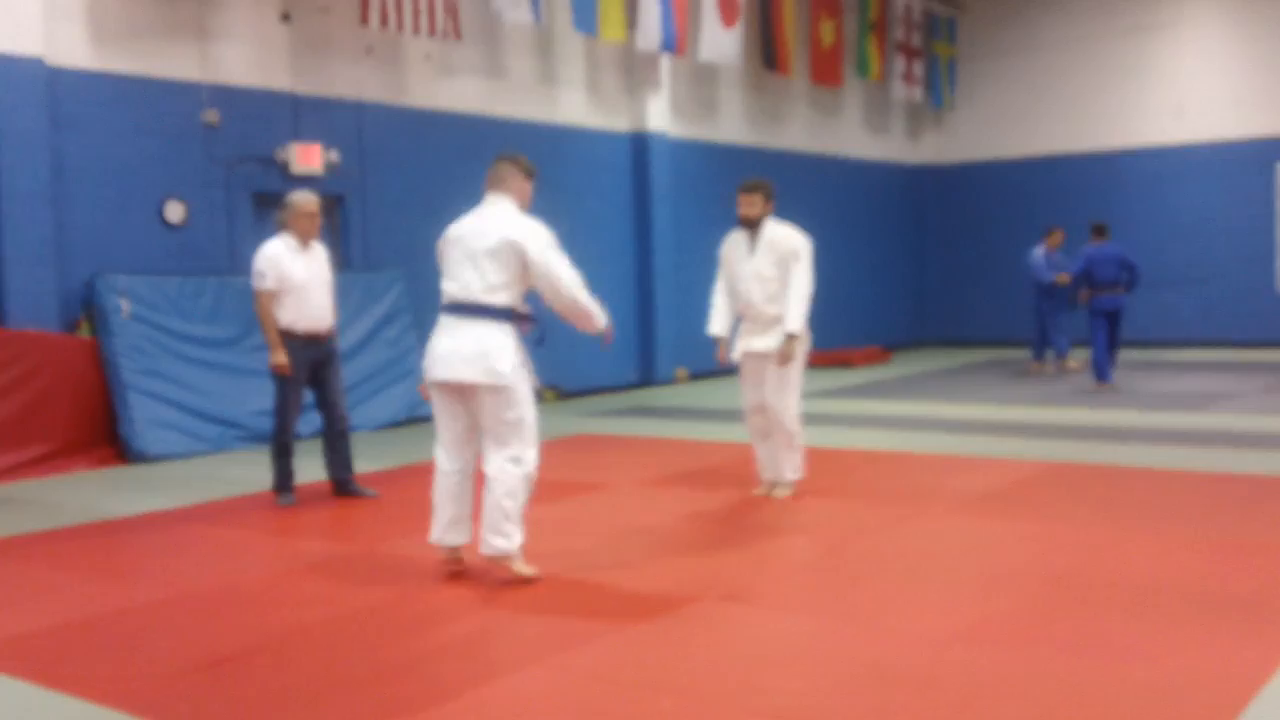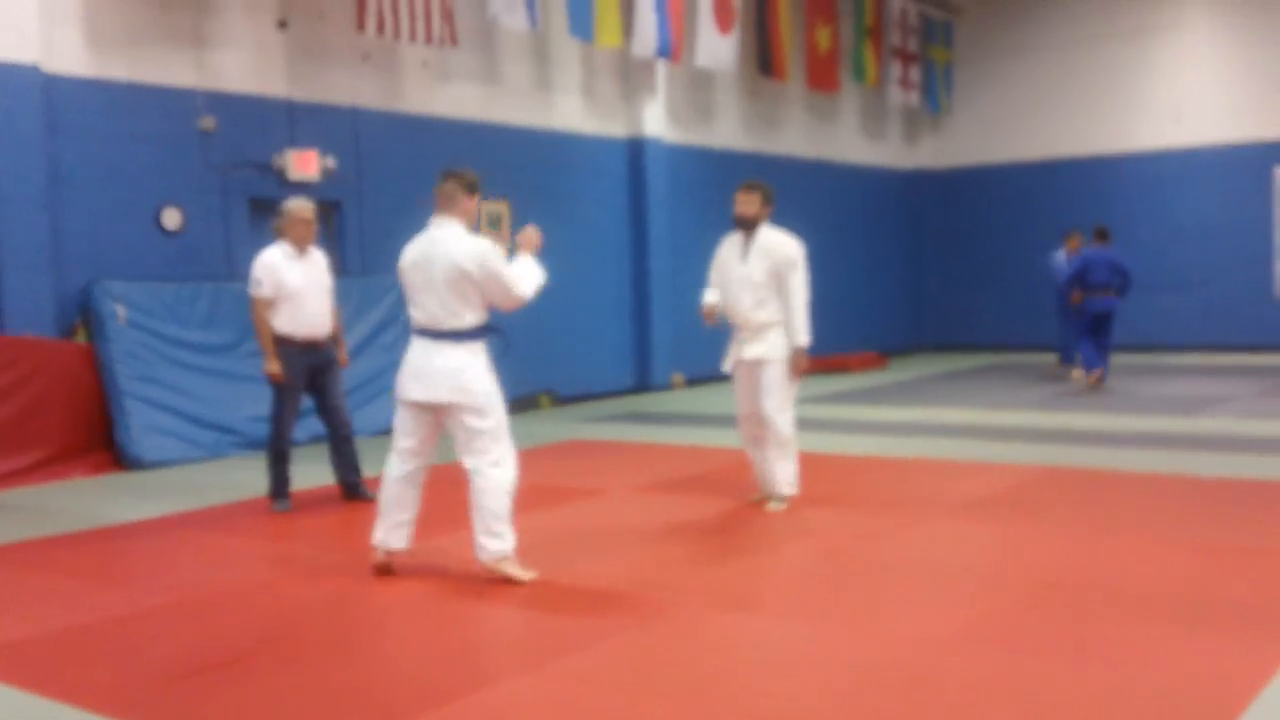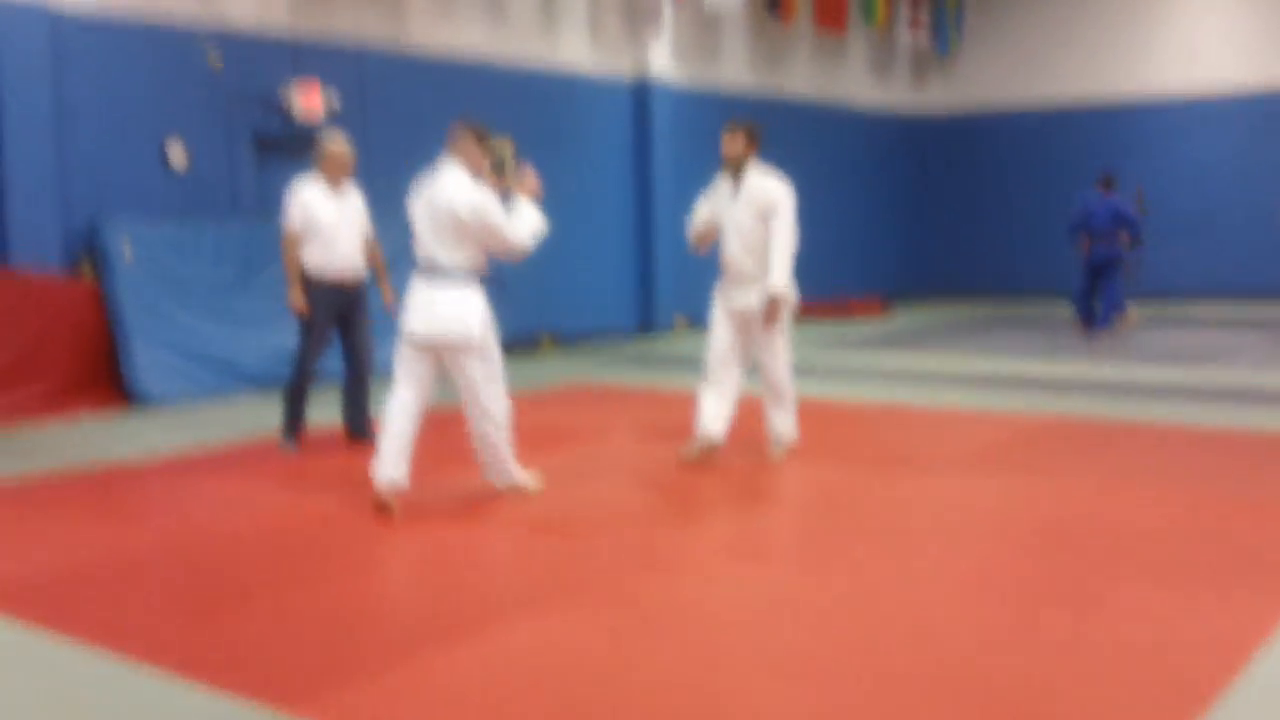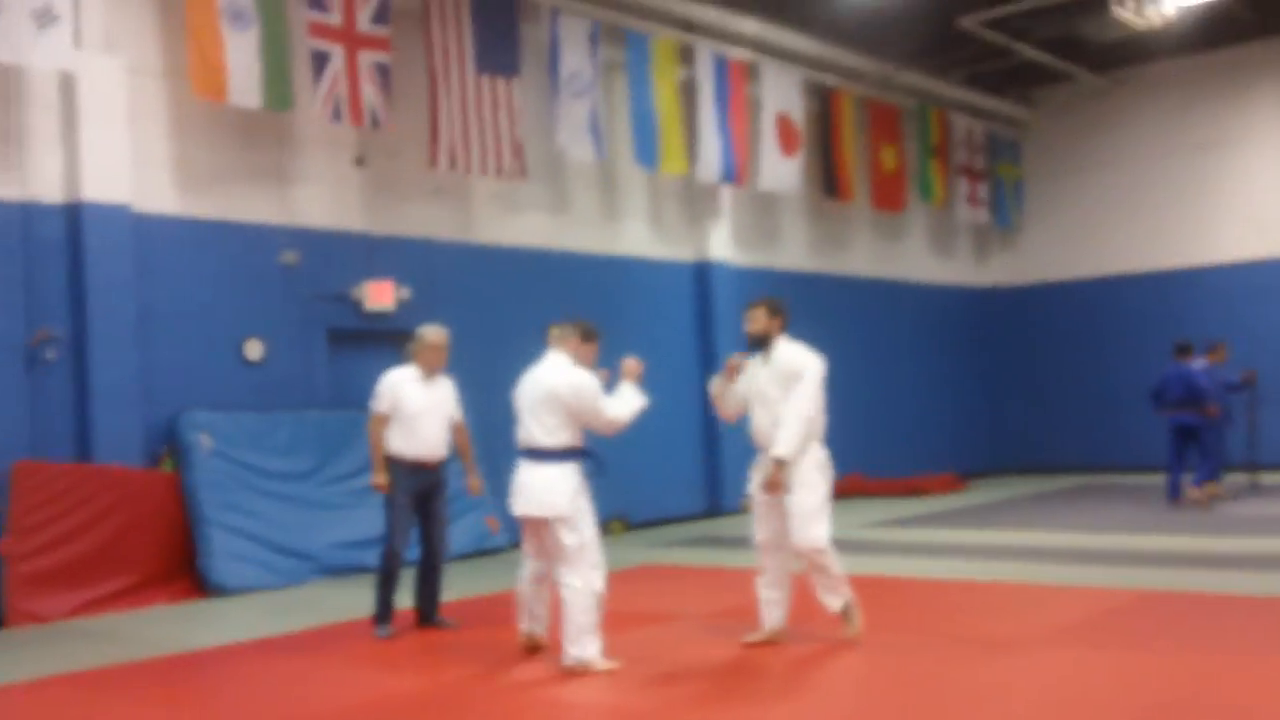
dt=0.4s
person 1, frame 1
left shoulder: (455, 230)
right shoulder: (527, 229)
right elbow: (562, 288)
right wrist: (598, 322)
left hip: (448, 342)
right hip: (492, 347)
left knee: (453, 451)
right knee: (511, 452)
left ankle: (450, 543)
right ankle: (503, 549)
person 1, frame 2
left shoulder: (412, 251)
right shoulder: (475, 250)
right elbow: (513, 295)
right wrist: (526, 254)
left hip: (421, 362)
right hip: (464, 365)
left knee: (406, 460)
right knee: (493, 460)
left ankle: (387, 546)
right ankle: (498, 552)
person 1, frame 3
left shoulder: (423, 189)
right shoulder: (472, 195)
right elbow: (513, 242)
left wrist: (491, 195)
right wrist: (525, 200)
left hip: (423, 300)
right hip: (460, 304)
left knee: (407, 394)
right knee: (486, 396)
left ankle: (387, 480)
right ankle: (507, 472)
person 1, frame 4
left shoulder: (530, 378)
right shoulder: (574, 377)
right elbow: (610, 420)
left wrist: (593, 389)
right wrist: (629, 383)
left hip: (529, 477)
right hip: (558, 480)
left knee: (537, 562)
right knee: (583, 567)
left ankle: (532, 631)
right ankle: (582, 653)
person 2, frame 1
left shoulder: (791, 240)
right shoulder: (731, 243)
left elbow: (799, 290)
right elbow: (723, 291)
left wrist: (791, 336)
right wrist: (720, 336)
left hip: (784, 335)
right hip: (750, 334)
left knee: (781, 407)
right knee: (755, 408)
left ankle: (788, 477)
right ankle: (770, 476)
person 2, frame 2
left shoulder: (784, 246)
right shoulder: (726, 246)
left elbow: (797, 300)
right elbow: (717, 287)
left wrist: (801, 347)
right wrist: (711, 306)
left hip: (775, 341)
right hip: (742, 342)
left knee: (775, 416)
right knee: (748, 417)
left ankle: (783, 489)
right ankle: (768, 482)
person 2, frame 3
left shoulder: (774, 189)
right shoulder: (719, 187)
left elbow: (782, 243)
right elbow: (701, 227)
left wrist: (776, 294)
right wrist: (700, 234)
left hip: (765, 291)
right hip: (732, 287)
left knee: (774, 365)
right knee: (720, 358)
left ankle: (783, 437)
right ankle: (709, 435)
person 2, frame 4
left shoulder: (803, 360)
right shoulder: (753, 366)
left elbow: (801, 415)
right elbow: (728, 410)
left wrist: (781, 462)
right wrist: (726, 379)
left hip: (802, 463)
right hip: (768, 464)
left knee: (809, 541)
right knee: (770, 546)
left ankle: (845, 603)
right ankle: (772, 623)
person 3, frame 1
left shoulder: (320, 250)
right shoulder: (272, 252)
right elbow: (264, 304)
left wrist: (332, 338)
right wrist: (276, 349)
left hip: (323, 344)
right hip: (293, 345)
left knee: (337, 415)
right knee: (287, 419)
left ankle: (343, 481)
right ankle: (284, 487)
person 3, frame 2
left shoulder: (320, 257)
right shoulder: (270, 260)
right elbow: (261, 312)
left wrist: (340, 345)
right wrist: (270, 357)
left hip: (322, 350)
right hip: (291, 351)
left knee: (339, 419)
right knee: (284, 426)
left ankle: (353, 485)
right ankle: (280, 493)
person 3, frame 3
left shoulder: (354, 196)
right shoulder: (303, 194)
left elbow: (369, 242)
right elbow: (291, 244)
left wrist: (384, 284)
right wrist: (295, 290)
left hip: (352, 291)
right hip: (319, 290)
left knee: (360, 361)
right knee: (307, 360)
left ankle: (359, 428)
right ankle: (292, 430)
person 3, frame 4
left shoulder: (447, 385)
right shoulder: (394, 379)
left elbow: (458, 431)
right elbow: (376, 426)
left wrist: (471, 471)
right wrist: (379, 469)
left hip: (435, 473)
right hip: (402, 472)
left knee: (435, 547)
right knee: (396, 546)
left ankle: (428, 612)
right ankle: (383, 617)
